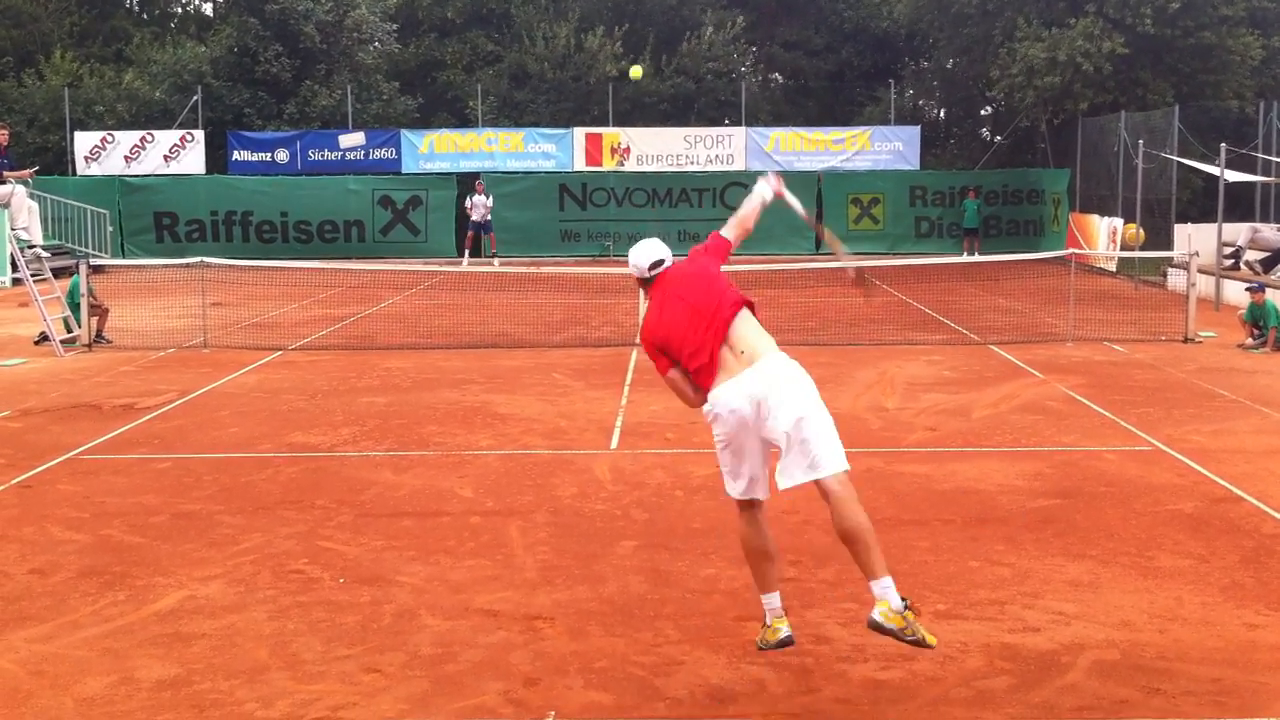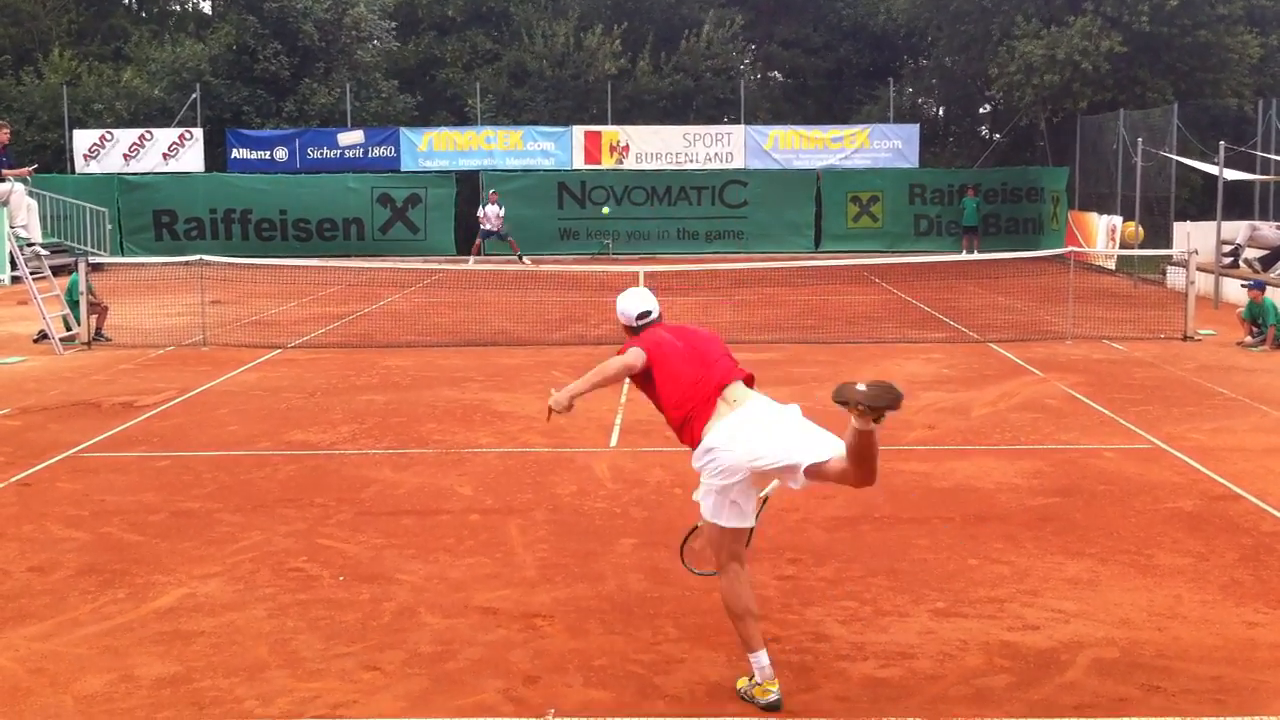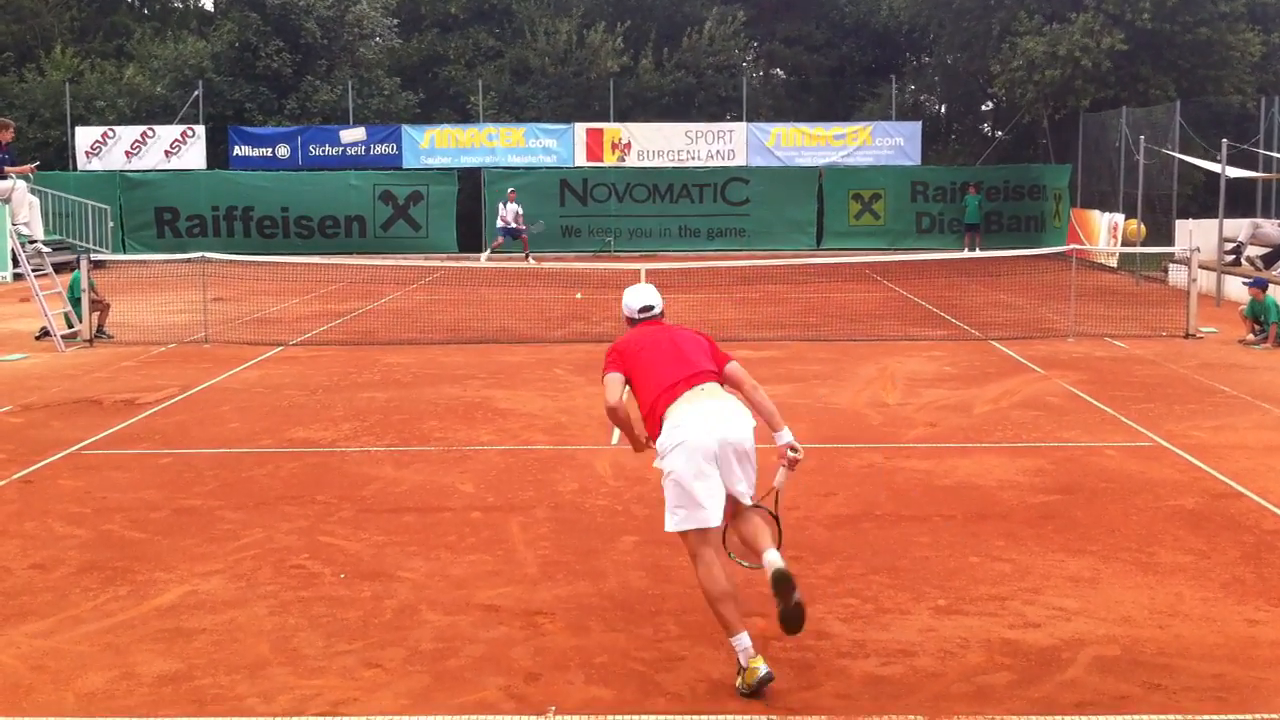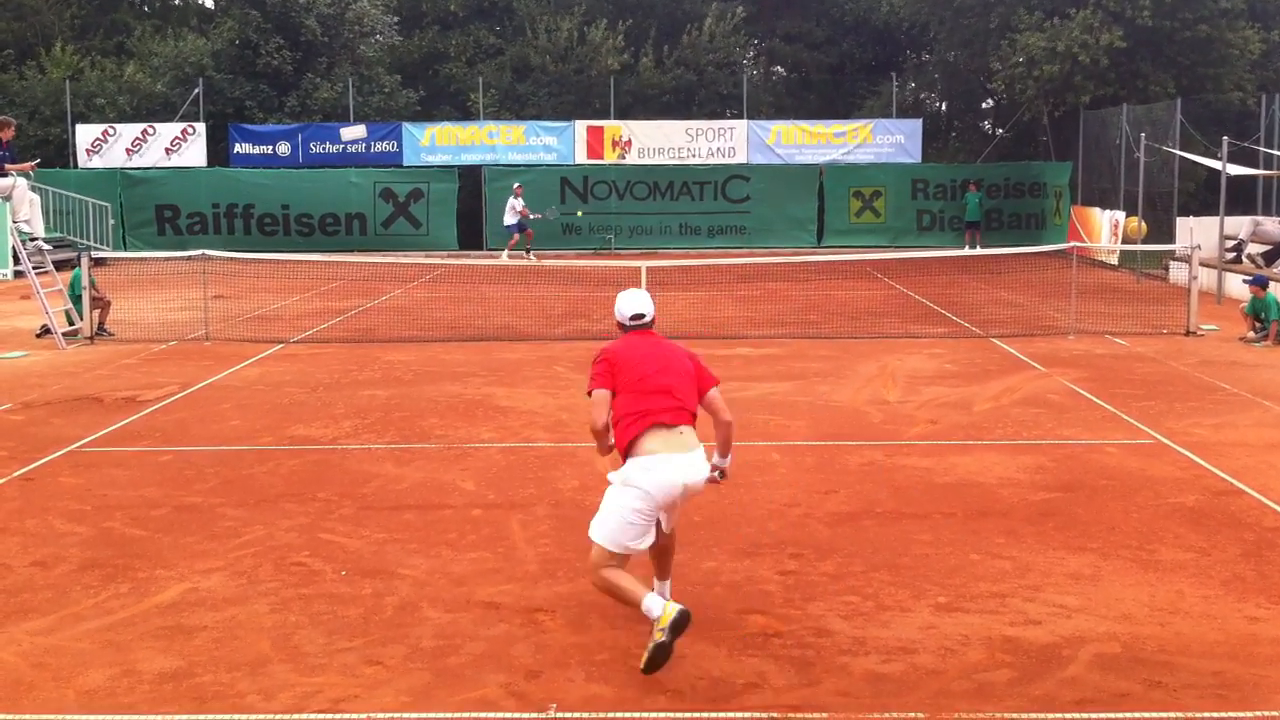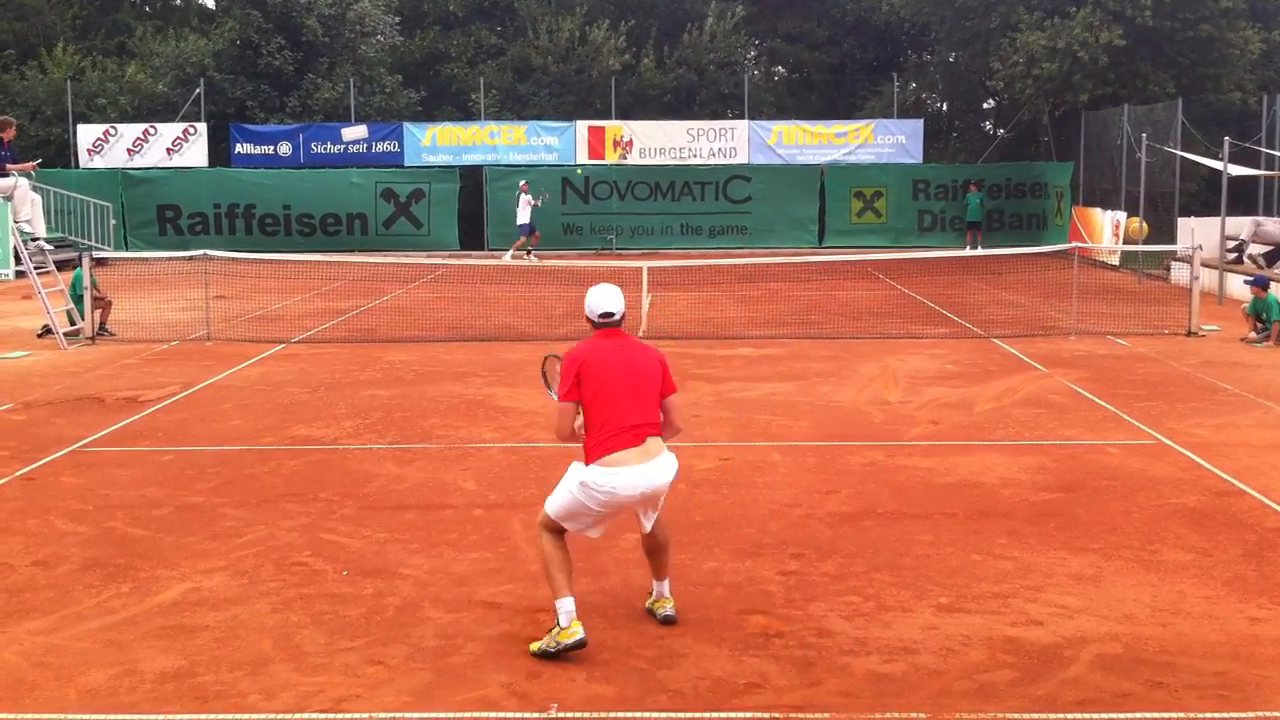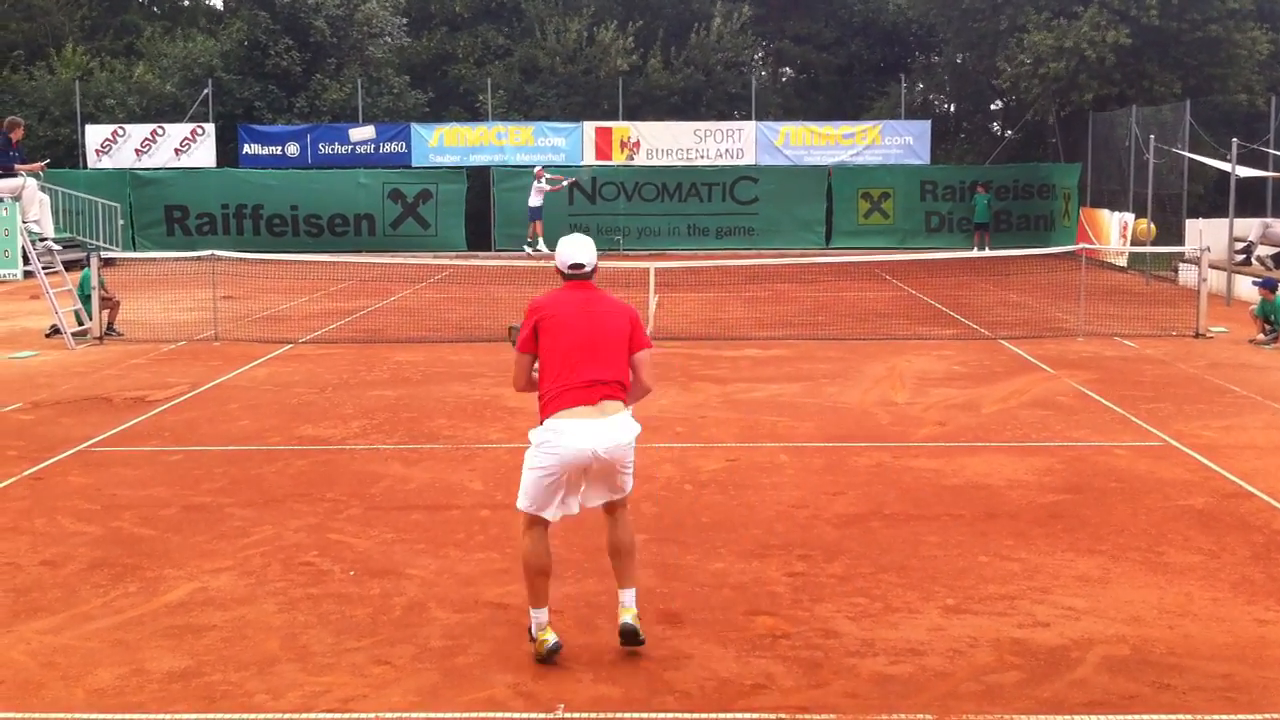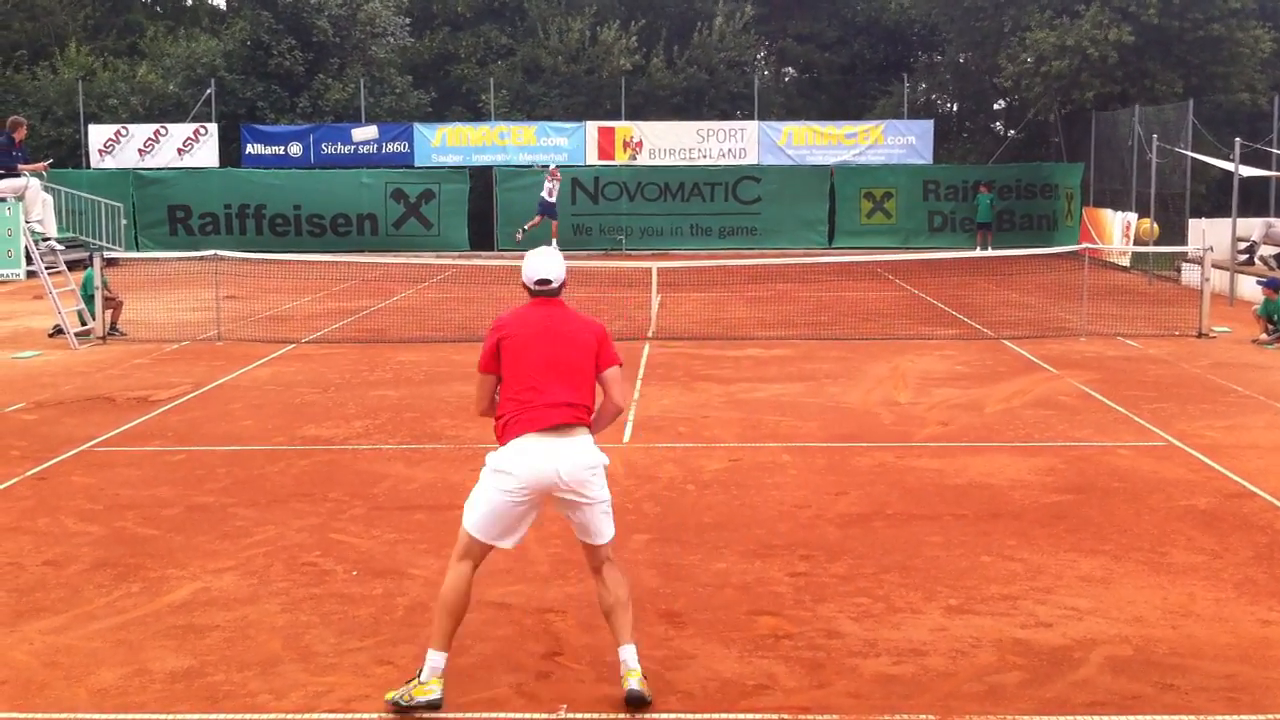
dt=0.2s
person 1, frame 1
left shoulder: (651, 329)
right shoulder: (694, 268)
left elbow: (689, 397)
right elbow: (738, 224)
right wrist: (765, 190)
left hip: (727, 403)
right hip: (772, 379)
left knee: (748, 509)
right knee: (838, 493)
left ankle: (775, 621)
right ankle: (888, 604)
person 1, frame 2
left shoulder: (642, 347)
right shoulder: (702, 334)
left elbow: (629, 360)
left wrist: (568, 394)
left hip: (722, 448)
right hip: (765, 416)
left knee: (730, 565)
right knee: (857, 473)
left ankle: (764, 682)
right ankle: (862, 412)
person 1, frame 3
left shoulder: (621, 348)
right shoulder: (696, 337)
left elbow: (613, 402)
right elbow: (749, 386)
left wrist: (635, 437)
right wrist: (783, 434)
left hip: (684, 431)
right hip: (731, 416)
left knee: (704, 554)
right knee: (739, 514)
left ankle: (751, 662)
right ankle: (775, 567)
person 1, frame 4
left shoulder: (608, 356)
right shoulder: (687, 357)
left elbow: (599, 423)
right elbow: (725, 419)
left wrist: (602, 445)
right wrist: (720, 461)
left hip: (646, 468)
right hip: (689, 460)
left knee: (602, 570)
right knee: (661, 515)
left ankle: (662, 612)
right ankle: (663, 599)
person 1, frame 5
left shoulder: (577, 356)
right shoulder: (653, 355)
left elbow: (563, 431)
right elbow: (674, 424)
left wrist: (578, 434)
left hip: (608, 475)
right hip: (659, 467)
left knee: (548, 528)
right knee: (650, 520)
left ankle: (568, 626)
right ankle: (662, 598)
person 1, frame 6
left shoulder: (540, 307)
right shoulder: (624, 311)
left elbow: (520, 382)
right elbow: (645, 383)
left hip: (561, 433)
right hip: (615, 428)
left knee: (534, 527)
right knee: (616, 512)
left ankle: (542, 630)
right ankle: (628, 613)
person 1, frame 7
left shoulder: (504, 327)
right shoulder: (593, 329)
left elbow: (483, 406)
right elbow: (617, 403)
left hip: (522, 457)
right hip: (579, 454)
left knee: (464, 561)
right knee: (604, 564)
left ankle: (430, 681)
right ankle: (631, 674)
